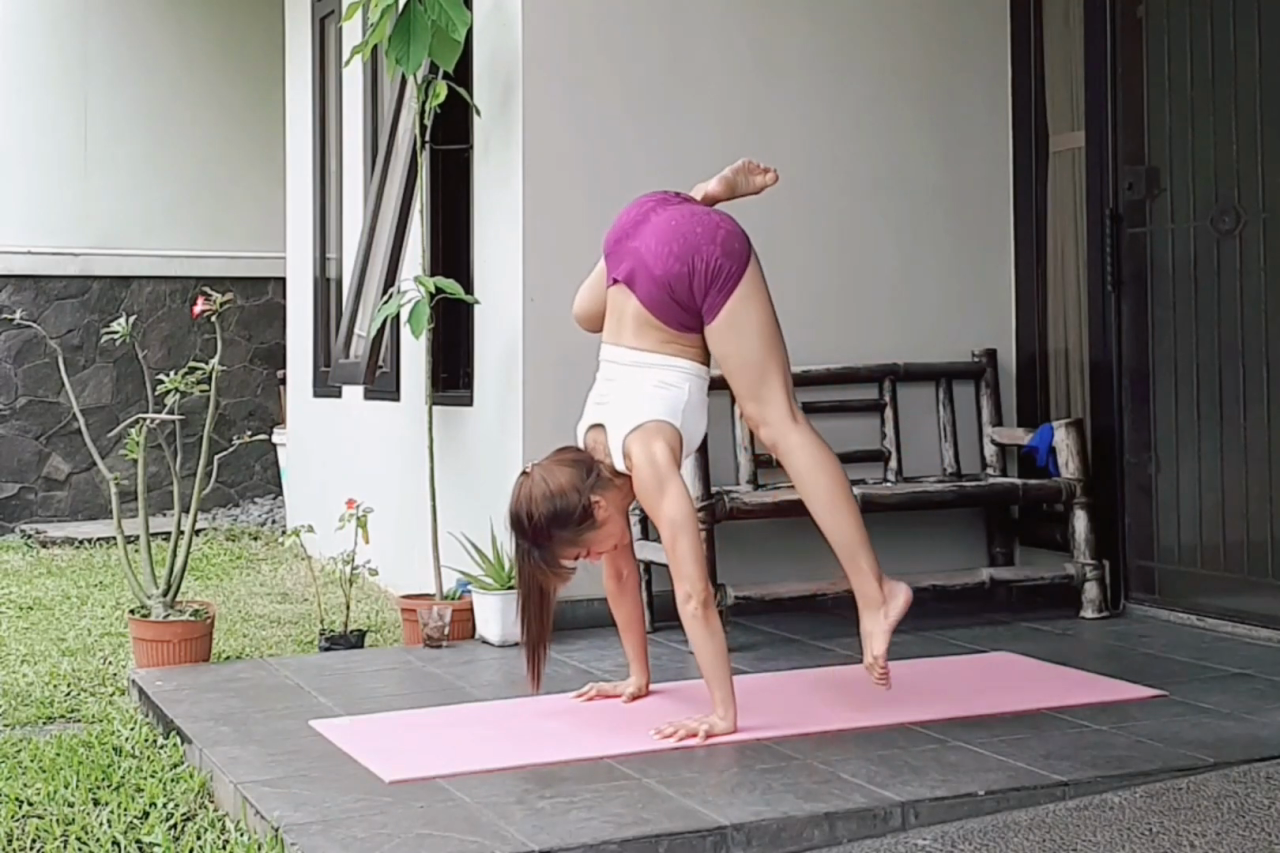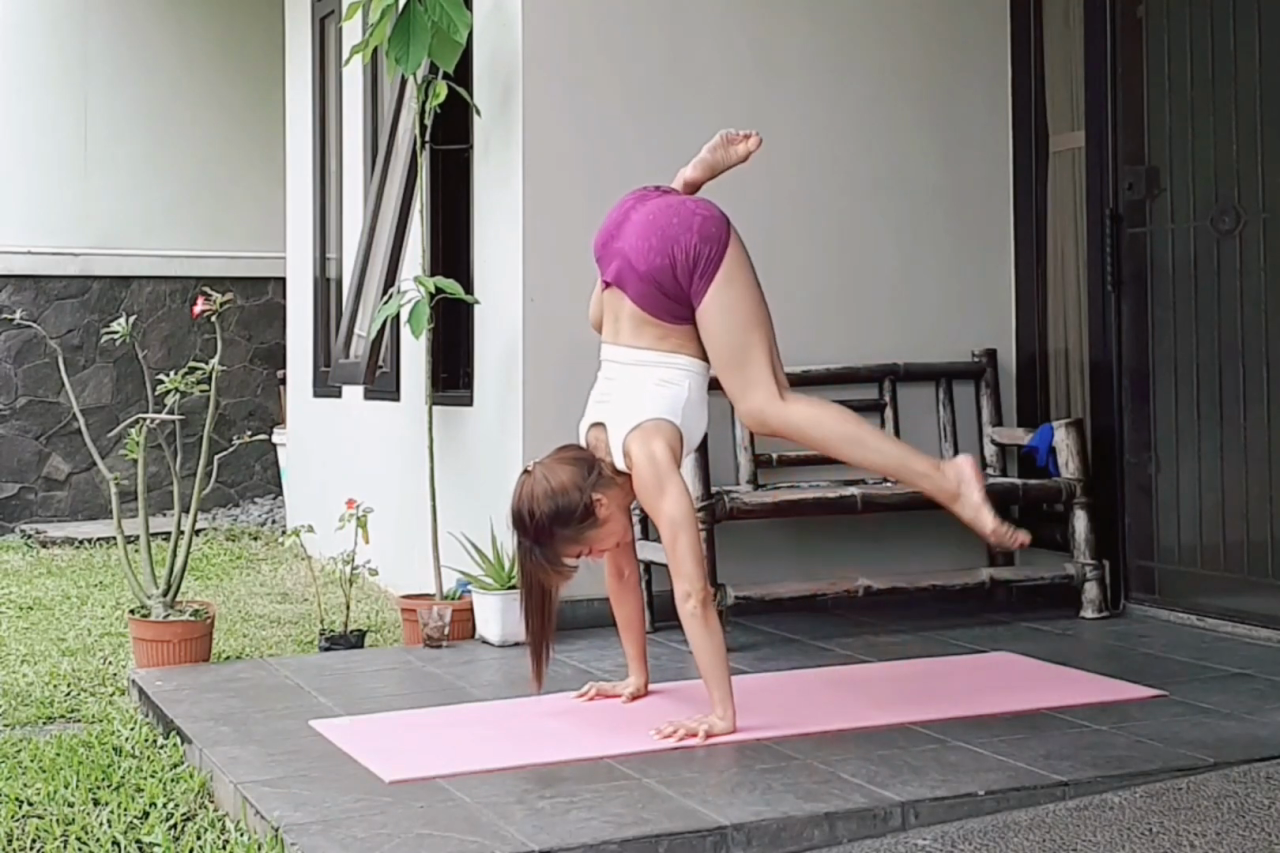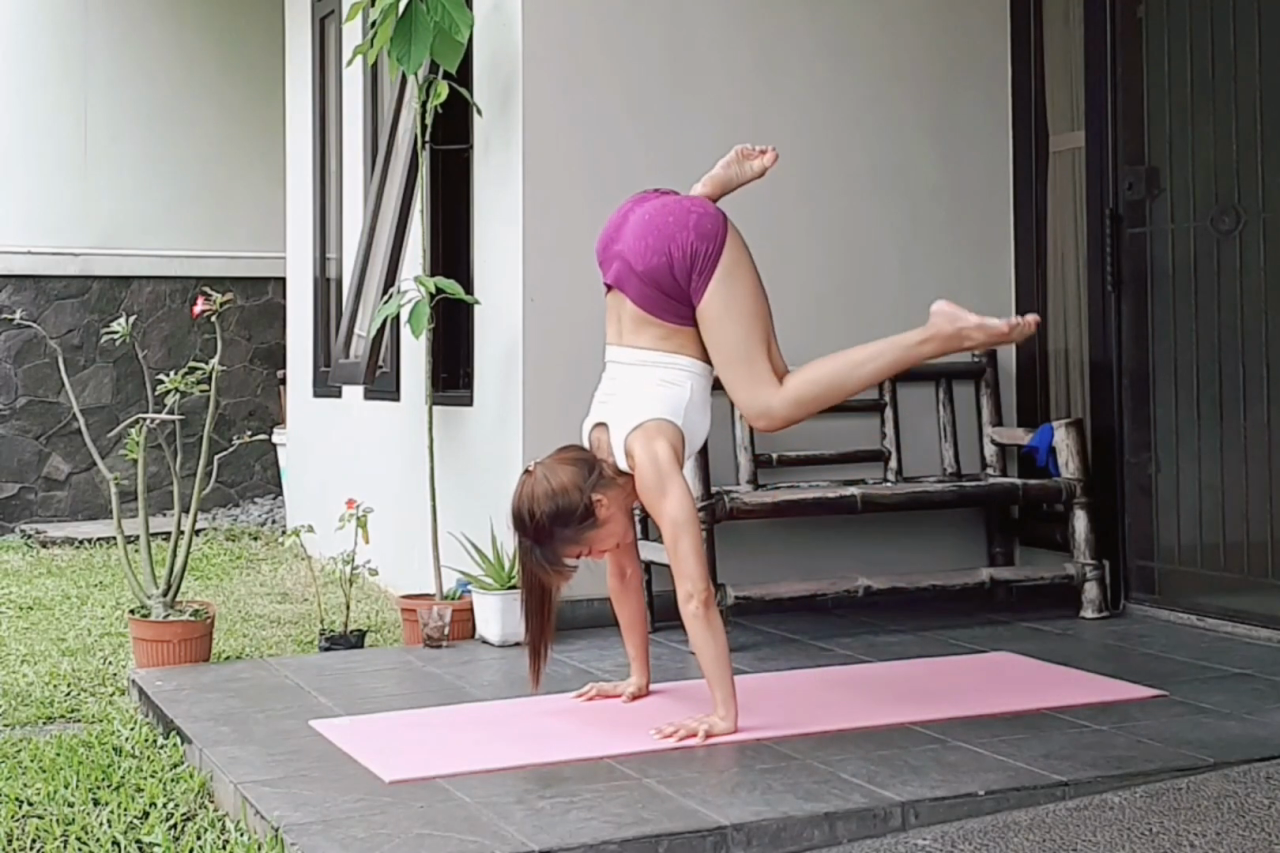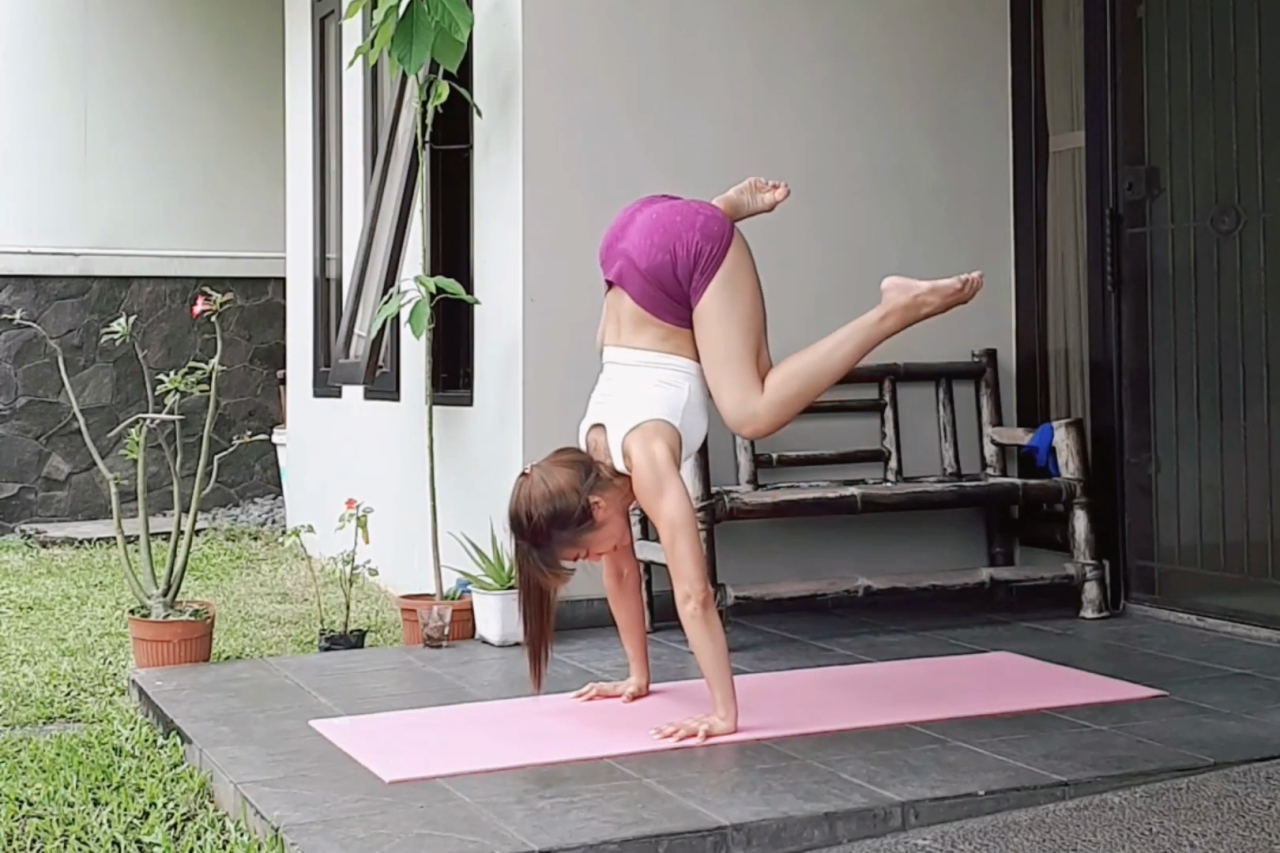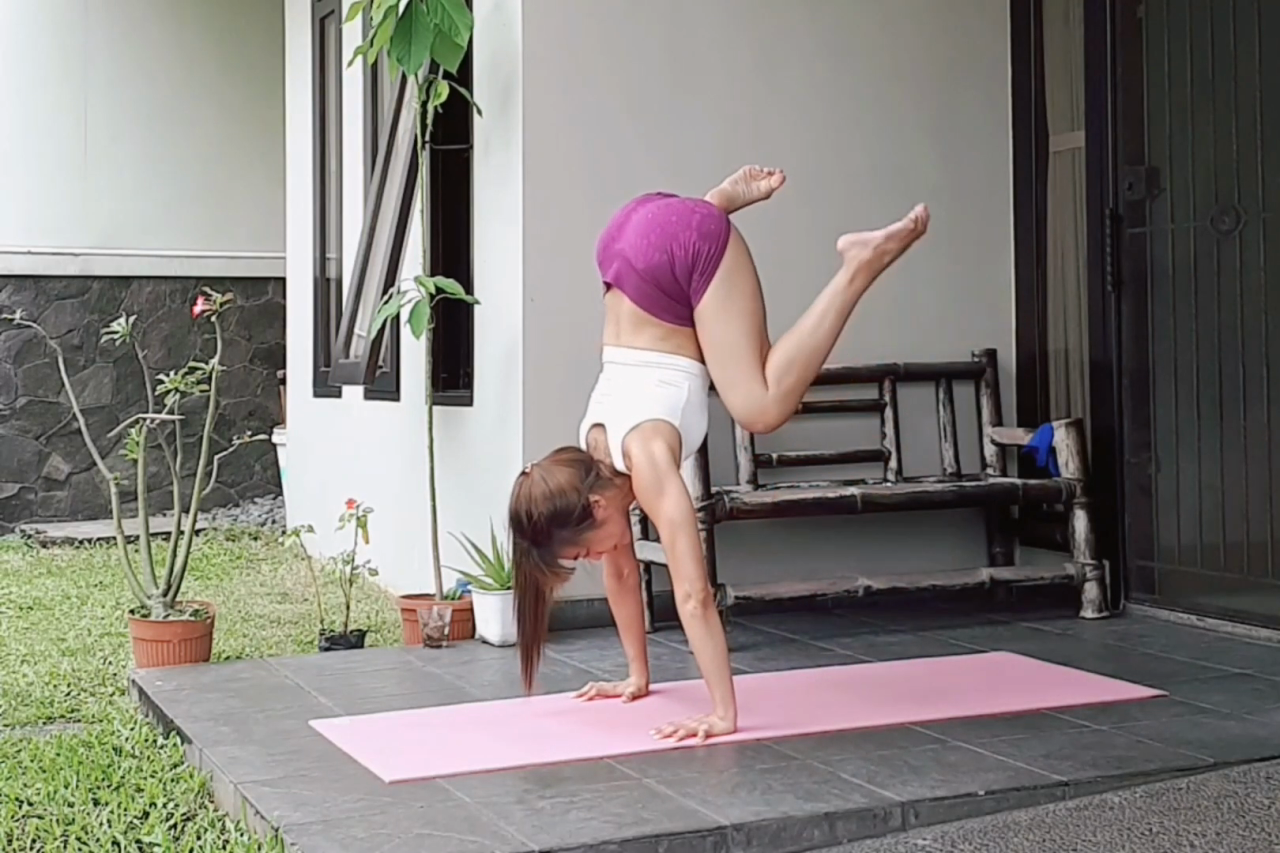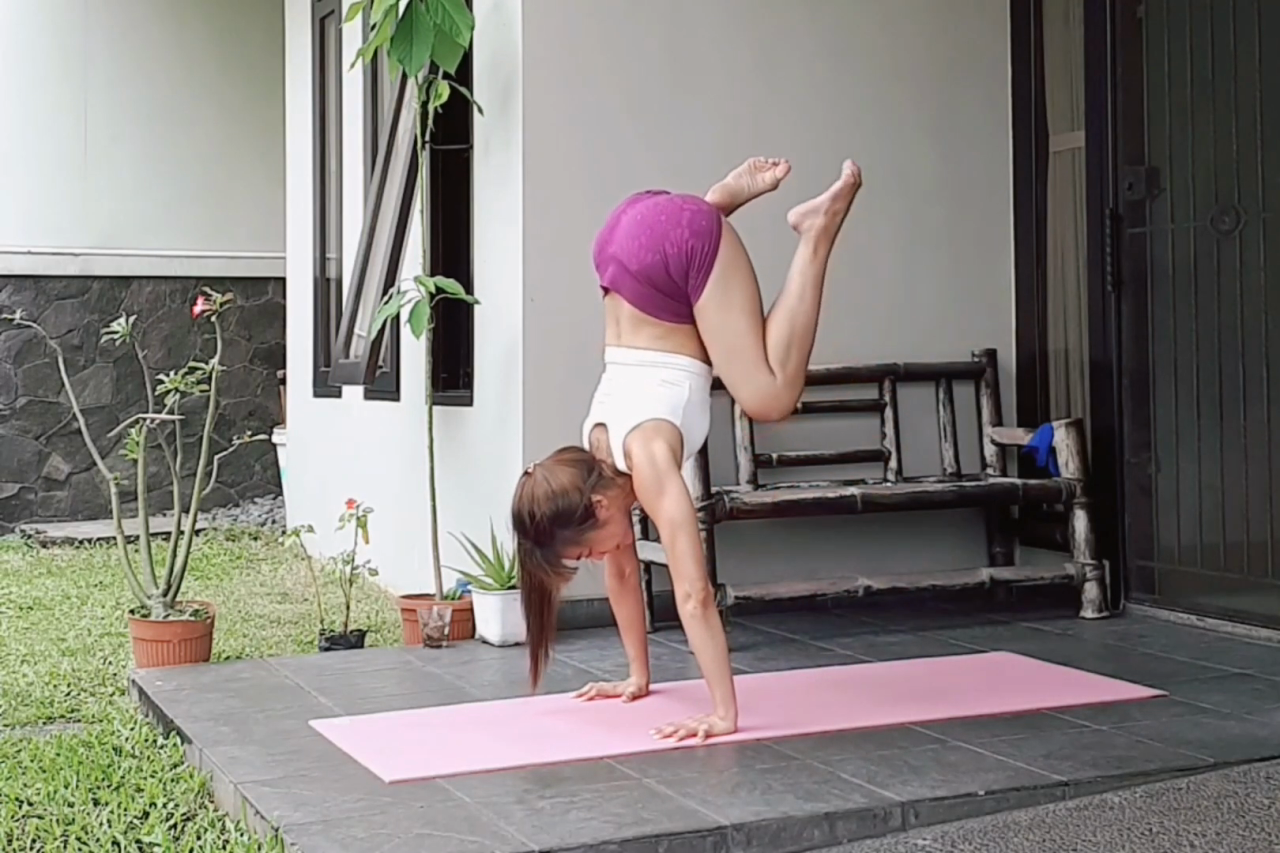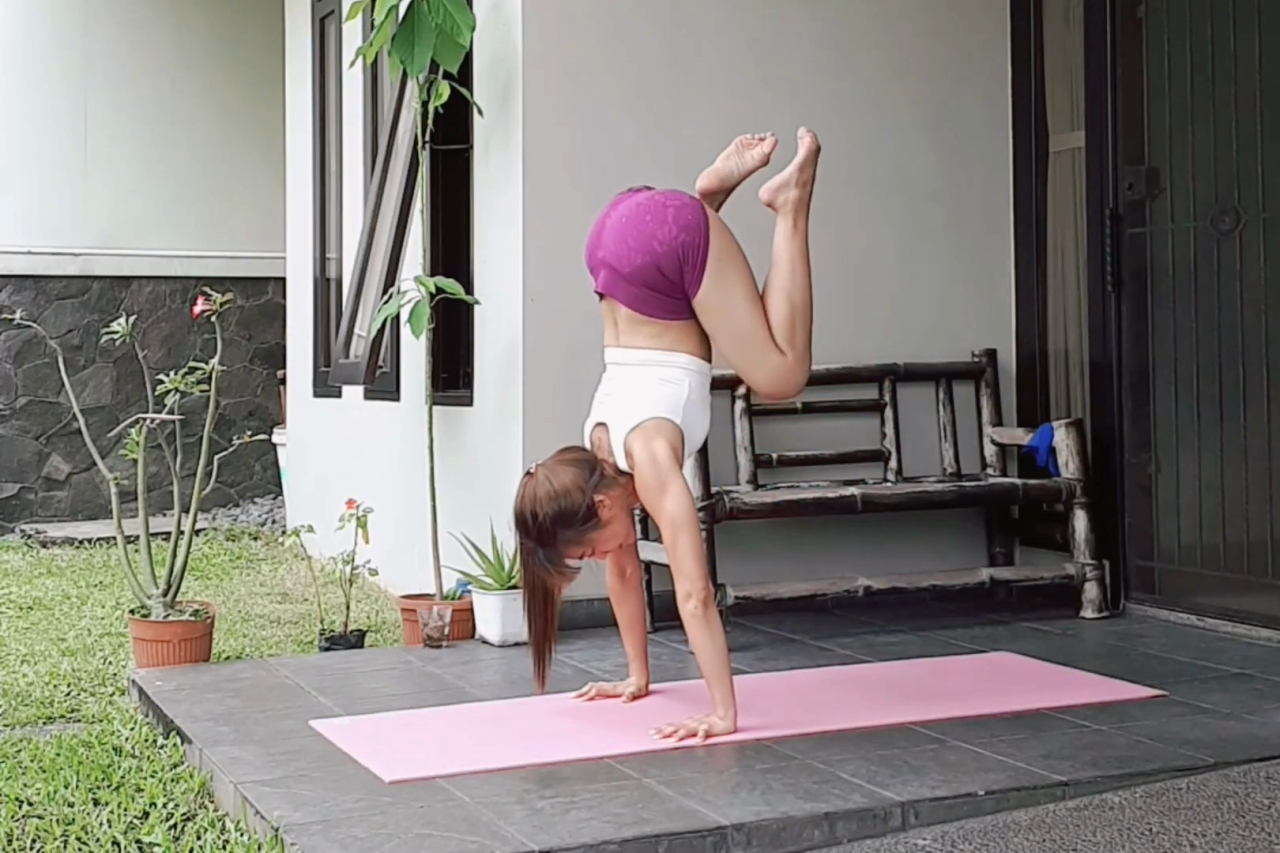
dt=0.3s
person 1, frame 1
left shoulder: (643, 457)
right shoulder: (591, 456)
left elbow: (695, 595)
right elbow: (621, 572)
left wrist: (723, 713)
right wrist: (637, 677)
left hip: (702, 252)
left knee: (777, 423)
right knee: (587, 315)
person 1, frame 2
left shoulder: (644, 456)
right shoulder: (594, 455)
left elbow: (692, 593)
right elbow: (621, 573)
left wrist: (721, 712)
right wrist: (636, 676)
left knee: (772, 409)
left ankle: (945, 481)
person 1, frame 3
left shoulder: (646, 457)
right shoulder: (599, 457)
left elbow: (695, 593)
right elbow: (624, 571)
left wrist: (725, 712)
right wrist: (638, 677)
left ankle: (942, 334)
person 1, frame 4
left shoulder: (643, 455)
right shoulder: (596, 462)
left elbow: (694, 596)
right elbow: (622, 572)
left wrist: (724, 712)
right wrist: (638, 677)
left ankle: (898, 309)
right ankle: (727, 207)
person 1, frame 5
left shoulder: (644, 458)
right shoulder: (594, 456)
left elbow: (694, 596)
right elbow: (621, 573)
left wrist: (724, 713)
right wrist: (638, 677)
left ankle: (862, 261)
right ankle: (720, 201)
person 1, frame 6
left shoulder: (645, 457)
right shoulder: (599, 456)
left elbow: (694, 595)
right elbow: (623, 574)
left wrist: (725, 713)
right wrist: (638, 677)
left ankle: (819, 230)
right ankle: (720, 201)
person 1, frame 7
left shoulder: (644, 456)
right shoulder: (601, 461)
left elbow: (695, 594)
right elbow: (624, 571)
left wrist: (723, 713)
right wrist: (638, 677)
left ankle: (789, 202)
right ankle: (713, 189)
